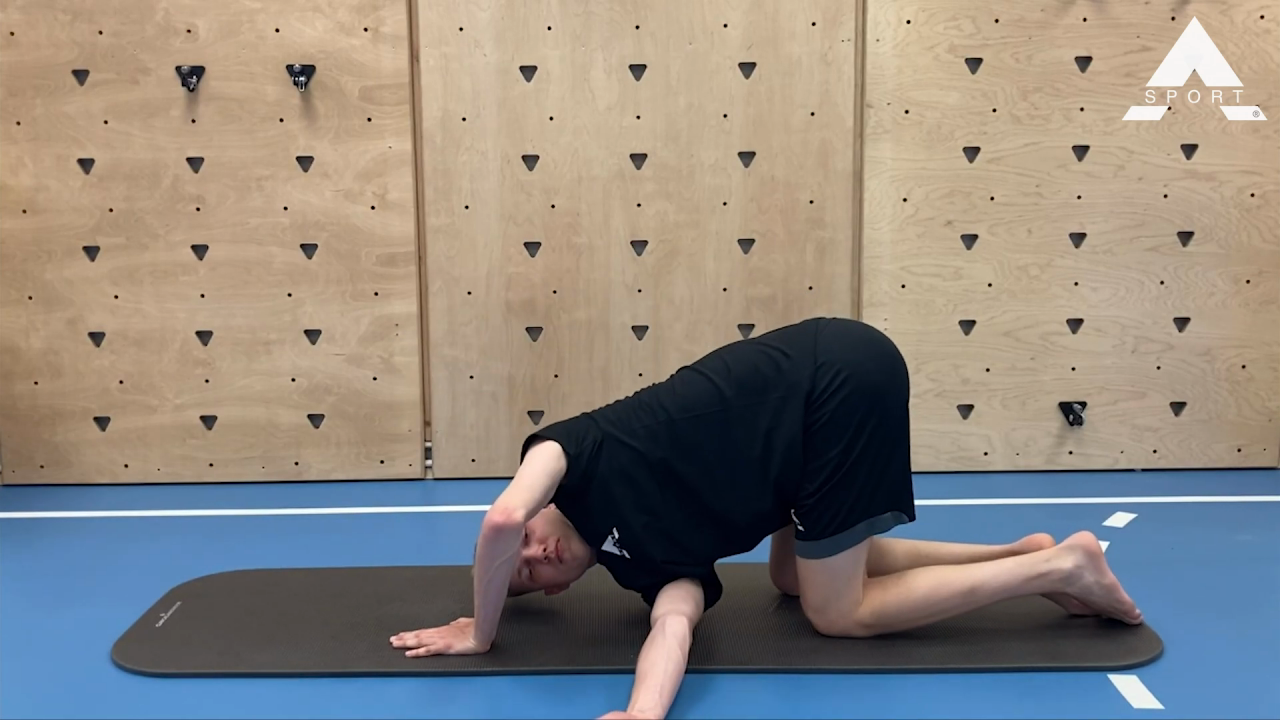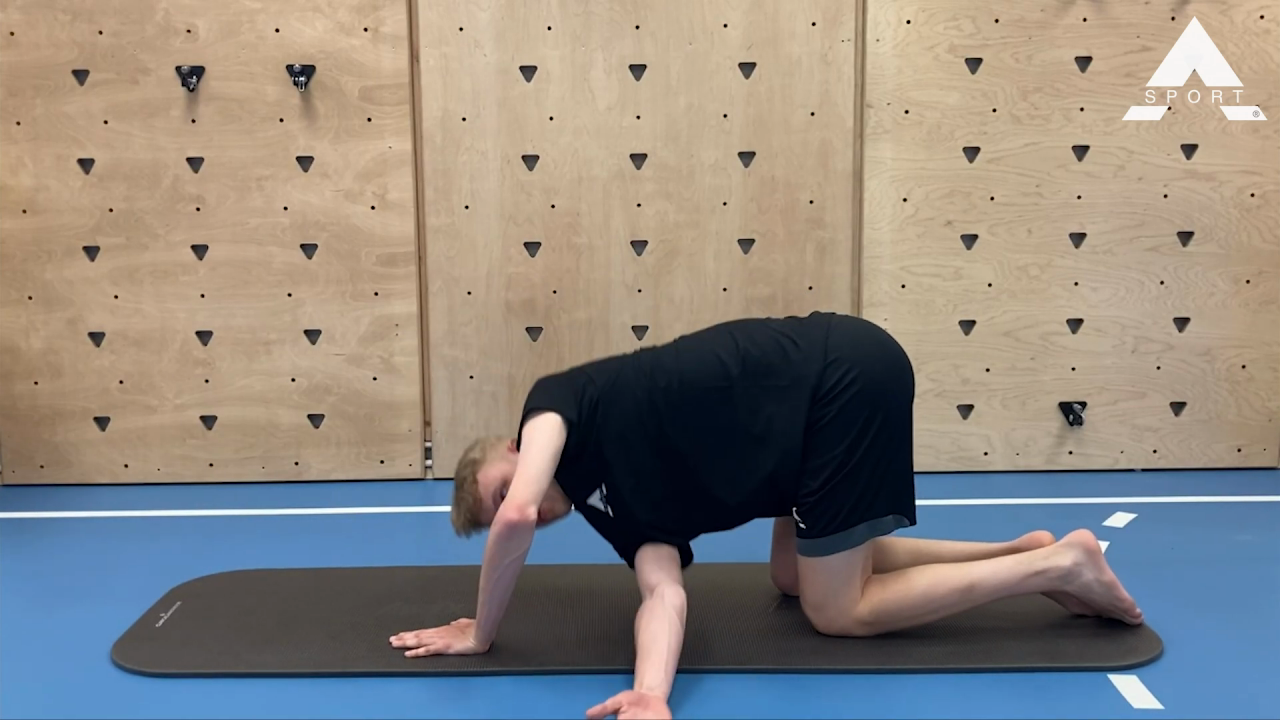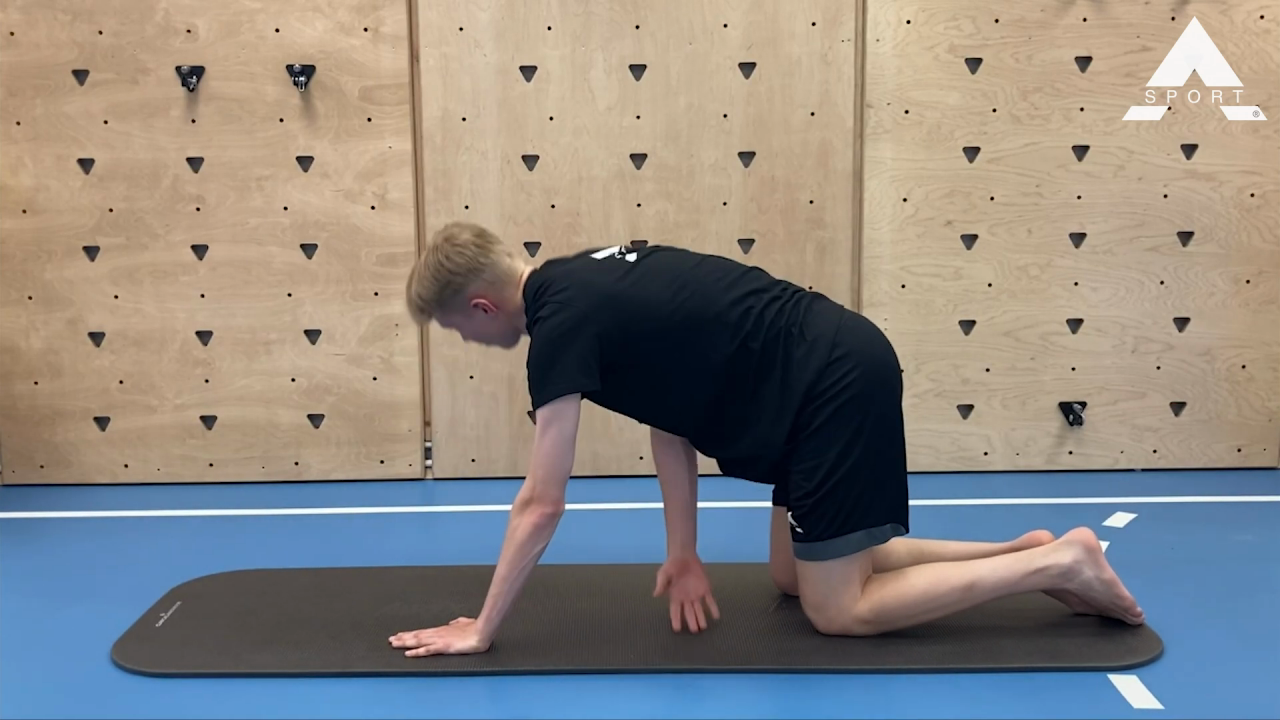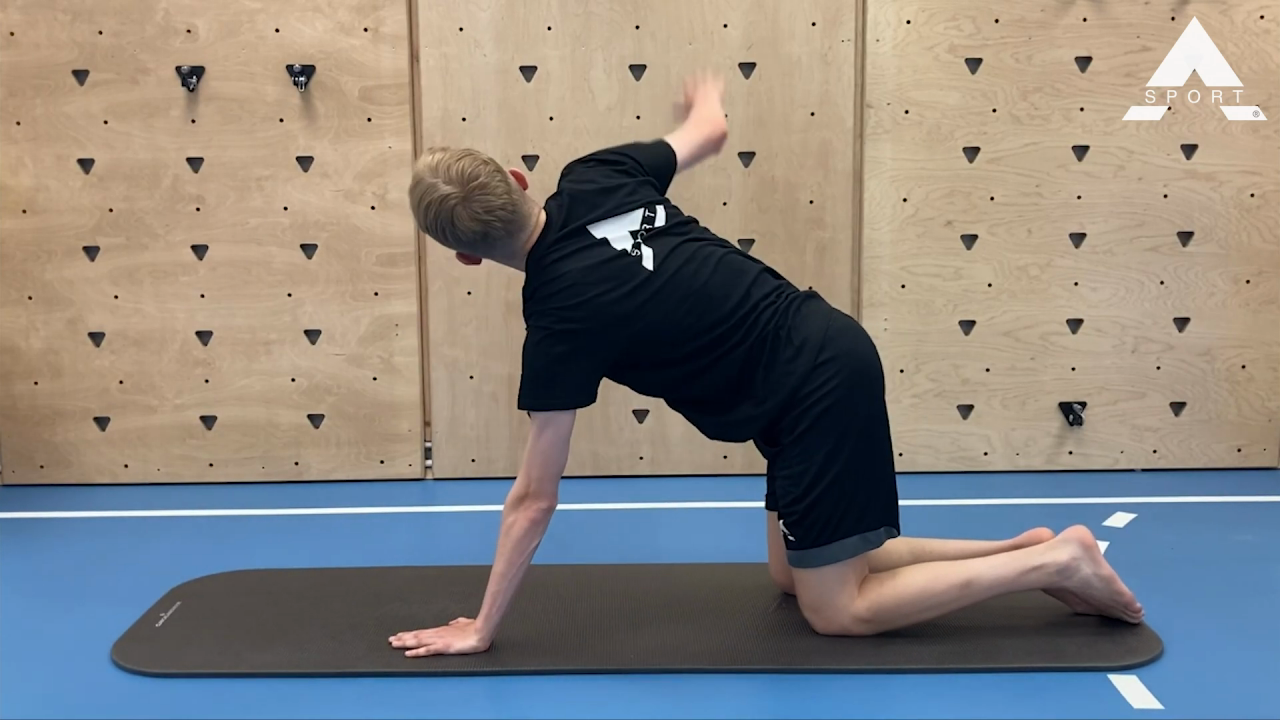
dt=0.5s
person 1, frame 1
left shoulder: (565, 452)
left elbow: (498, 520)
right elbow: (676, 623)
left wrist: (480, 632)
left hip: (839, 378)
right hip: (836, 378)
left knee: (837, 612)
right knee: (797, 576)
left ankle: (1058, 569)
right ankle: (1021, 553)
person 1, frame 2
left shoulder: (551, 404)
right shoulder: (610, 491)
left elbow: (518, 517)
right elbow: (663, 588)
left wrist: (479, 632)
left hip: (846, 379)
right hip: (844, 374)
left knee: (837, 609)
right knee: (797, 575)
left ankle: (1059, 566)
right ankle: (1021, 550)
person 1, frame 3
left shoulder: (560, 324)
right shoulder: (583, 291)
left elbow: (542, 503)
right elbow: (670, 416)
left wrist: (482, 629)
right wrist: (683, 556)
left hip: (838, 386)
right hip: (840, 363)
left knee: (839, 610)
right knee: (794, 575)
left ankle: (1058, 564)
right ankle: (1026, 551)
person 1, frame 4
left shoulder: (561, 313)
right shoulder: (593, 179)
left elbow: (534, 498)
right elbow: (712, 127)
left wrist: (482, 627)
right wrist: (707, 87)
left hip: (813, 396)
right hip: (829, 356)
left knee: (837, 607)
right knee: (801, 568)
left ankle: (1055, 562)
right ankle: (1025, 549)
